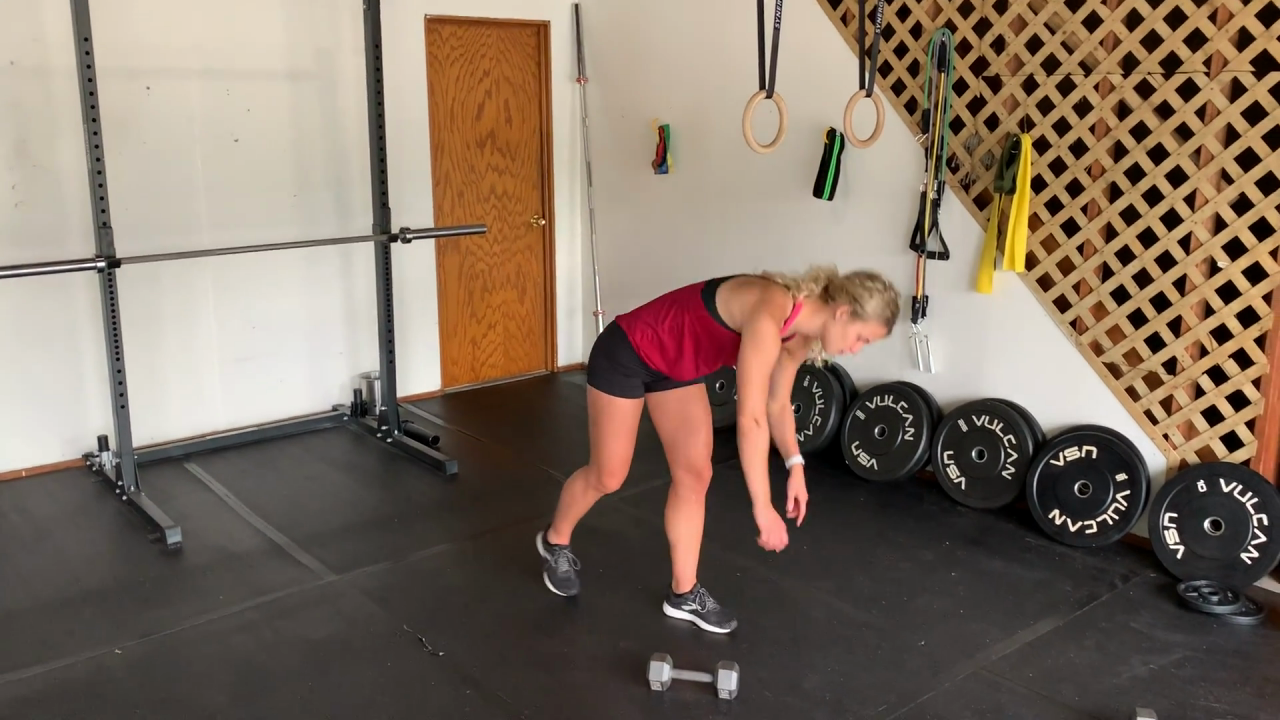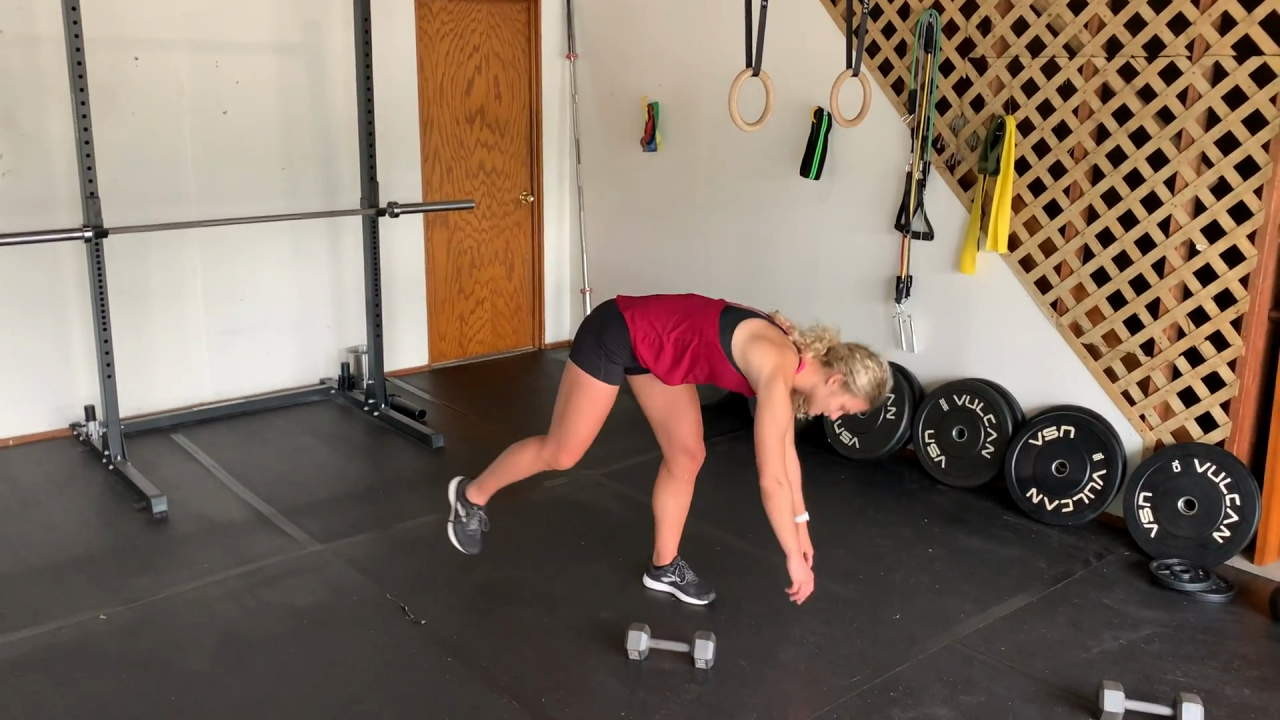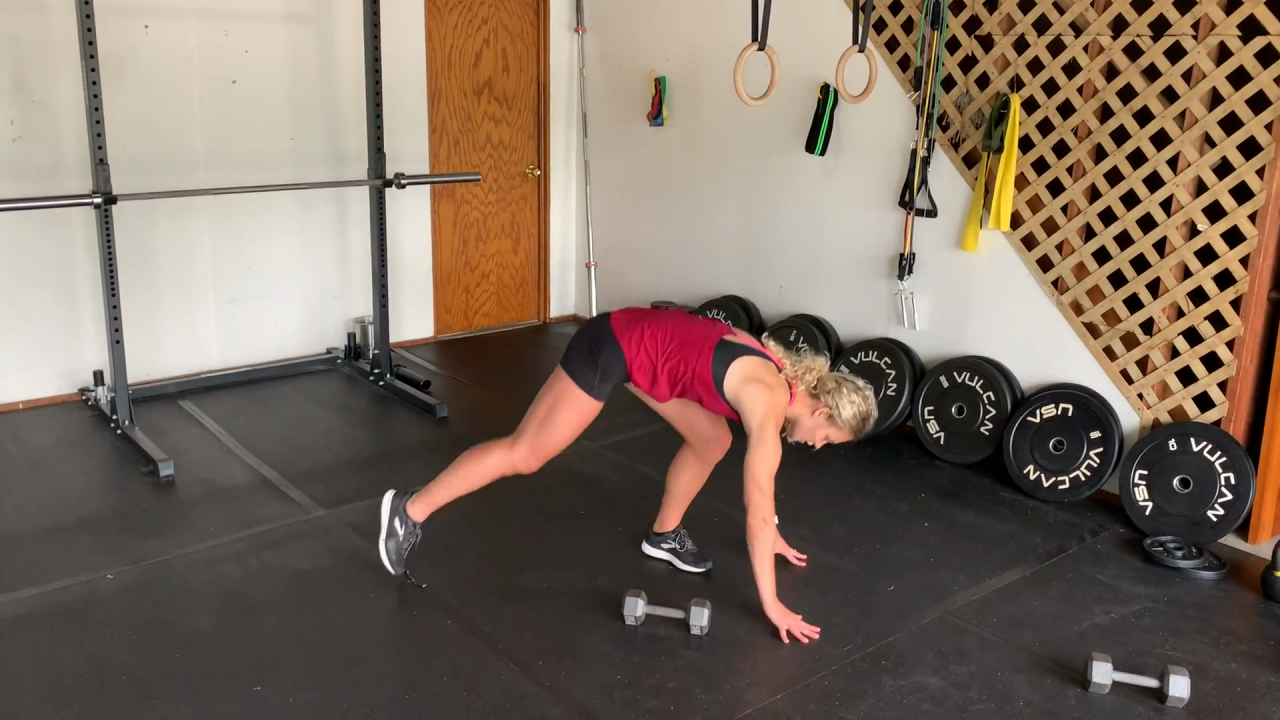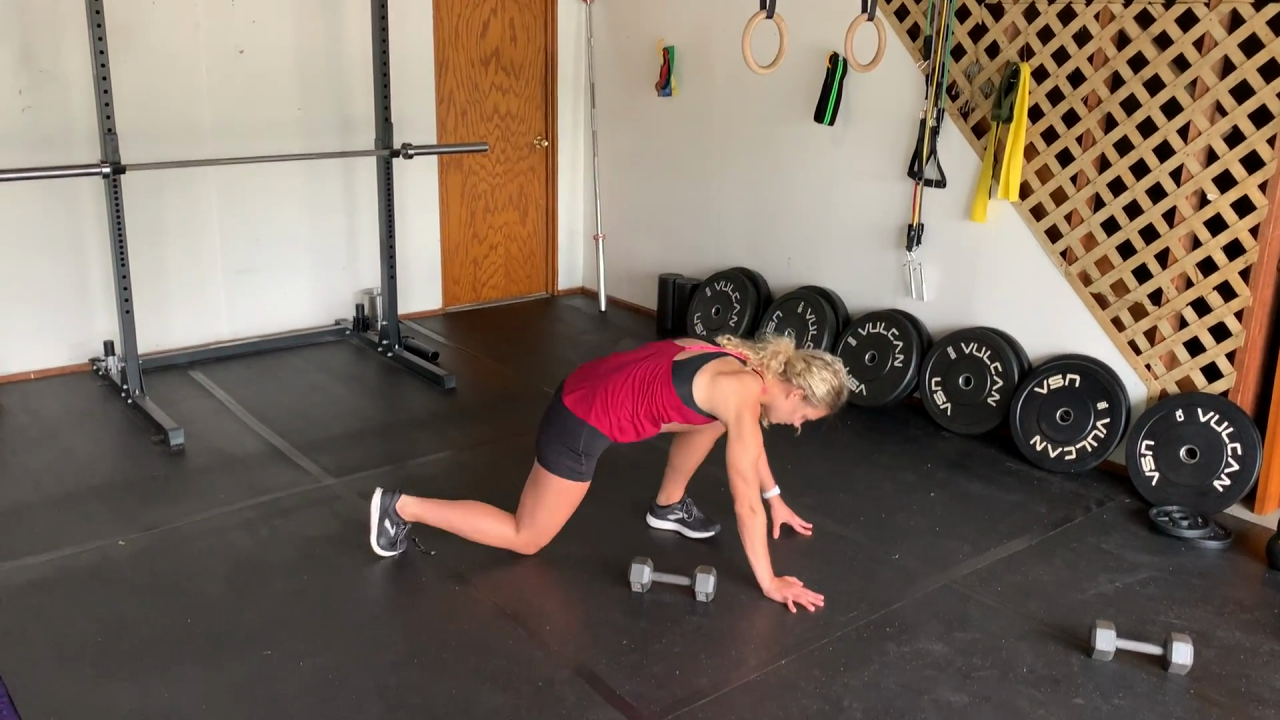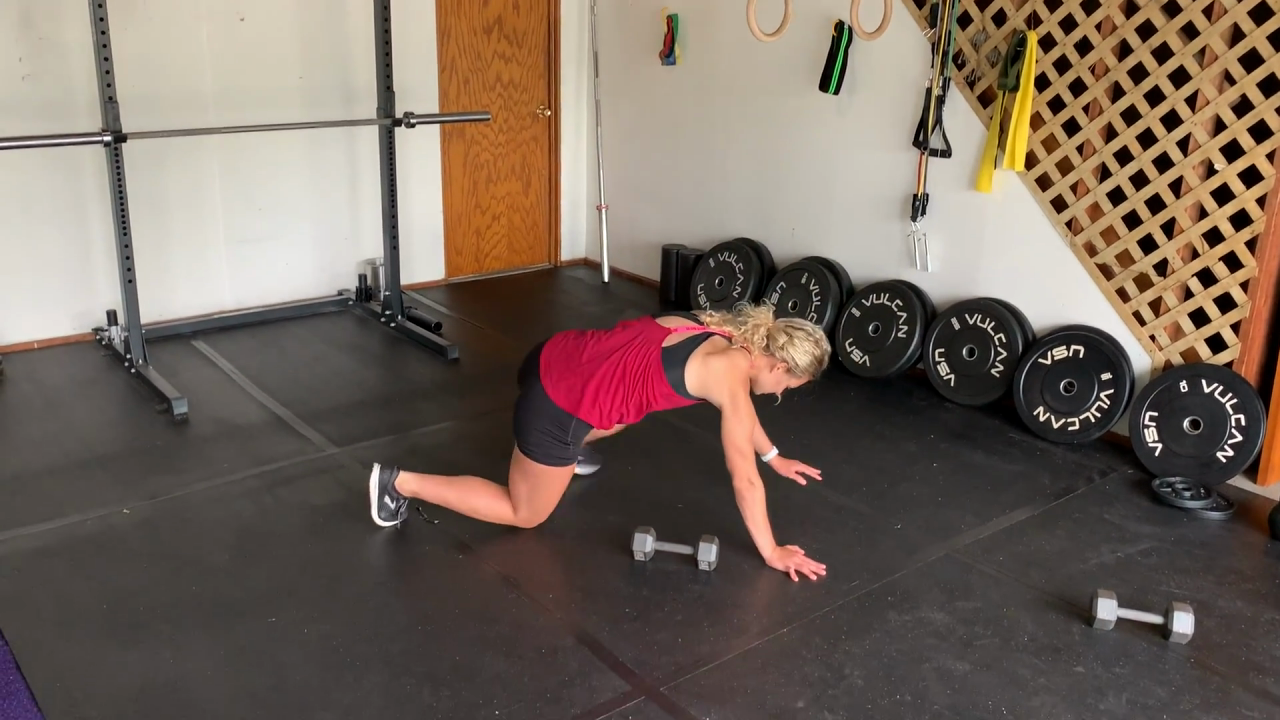
dt=0.4s
person 1, frame 1
left shoulder: (802, 329)
right shoulder: (770, 313)
left elbow: (778, 404)
right elbow: (751, 421)
left wrist: (795, 466)
right wrist: (763, 508)
left hip: (676, 363)
right hip: (626, 352)
left knee: (695, 472)
right knee: (607, 475)
left ankle: (684, 593)
right ankle: (555, 541)
person 1, frame 2
left shoulder: (796, 361)
right shoulder: (777, 368)
left elbow: (784, 450)
right elbow: (771, 477)
left wrist: (800, 521)
right wrist: (794, 557)
left hip: (653, 348)
right hip: (616, 335)
left knee: (686, 456)
right knee: (562, 453)
left ankle: (665, 566)
right ankle: (471, 496)
person 1, frame 3
left shoulder: (786, 379)
right shoulder: (772, 401)
left elbow: (760, 463)
right elbow: (757, 515)
left wrist: (769, 534)
right wrist: (772, 604)
left hip: (635, 340)
right hip: (614, 349)
left knee: (712, 442)
right knee: (526, 451)
left ankle: (663, 535)
right ankle: (410, 509)
person 1, frame 4
left shoulder: (744, 362)
right shoulder: (742, 393)
left elbow: (746, 437)
right elbow: (745, 505)
left wrist: (776, 499)
right wrist: (770, 583)
left hip: (584, 392)
right hip: (580, 426)
right knee: (525, 538)
left ankle: (668, 506)
right ankle: (399, 507)
person 1, frame 5
left shoulder: (724, 334)
right shoulder: (731, 372)
right elbow: (744, 479)
left wrist: (775, 457)
right wrist: (771, 552)
left hip: (554, 358)
right hip: (553, 408)
right knee: (524, 514)
left ankle: (576, 450)
right ankle: (400, 482)
